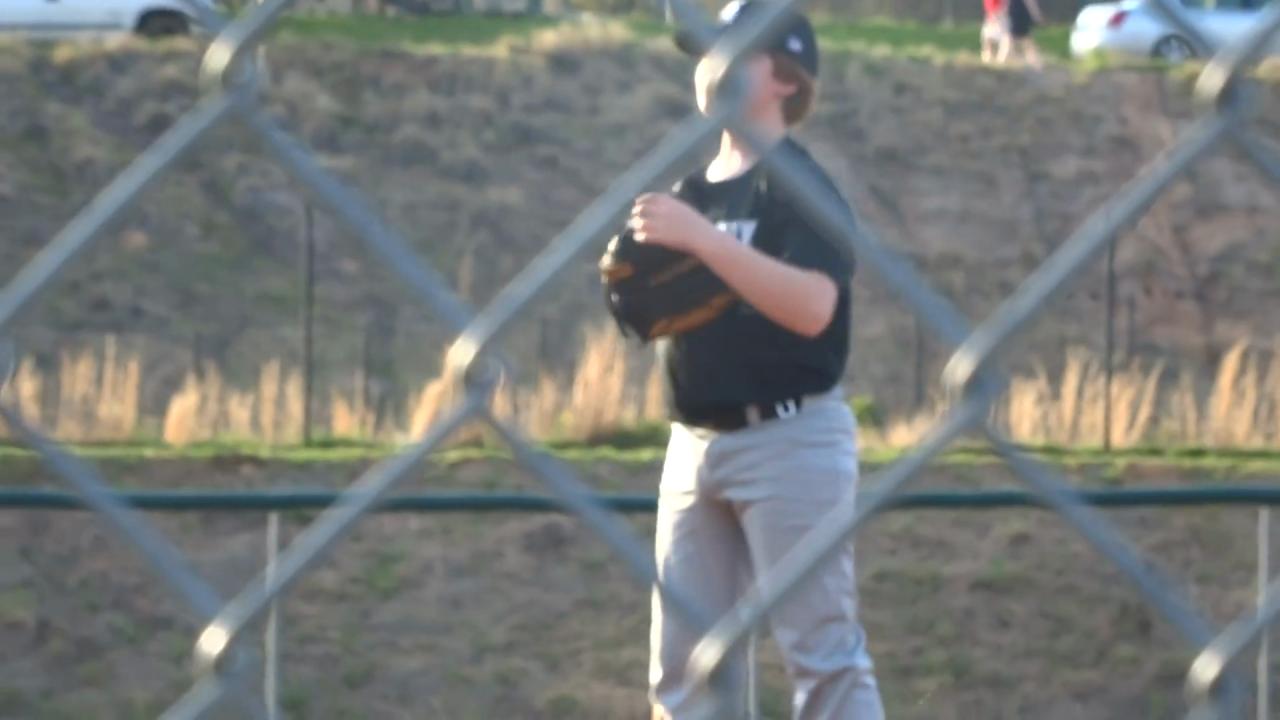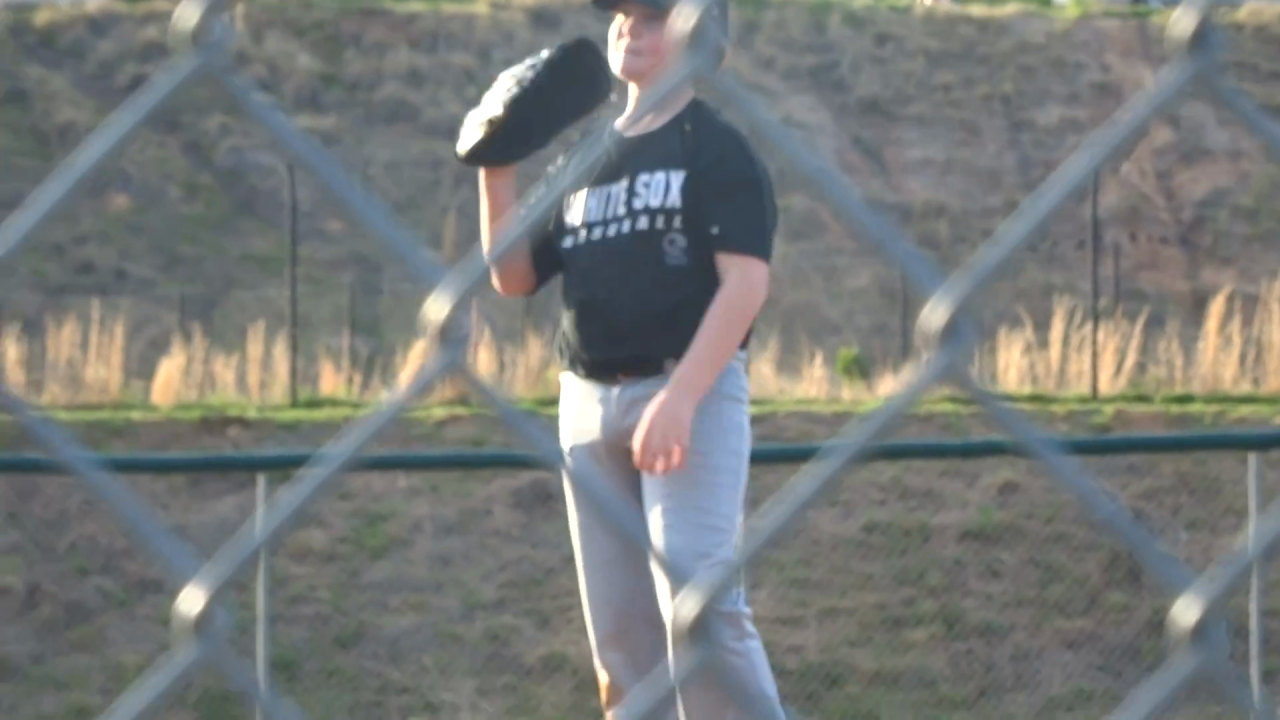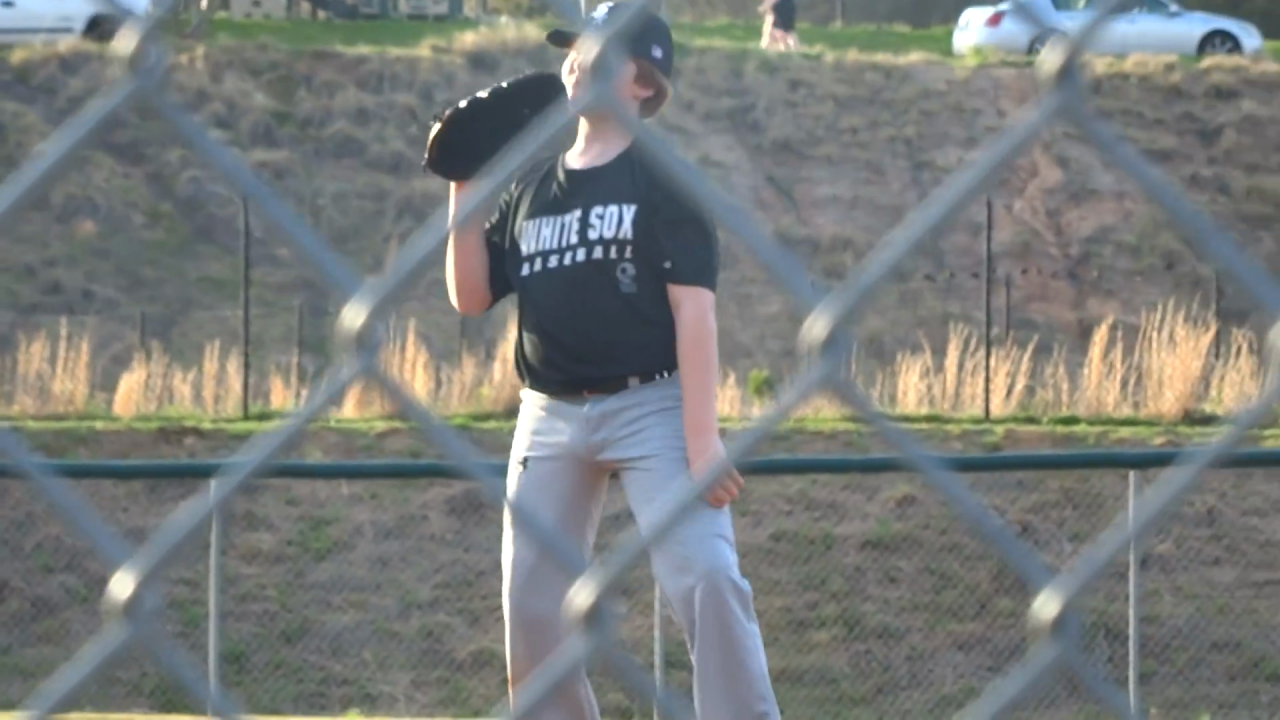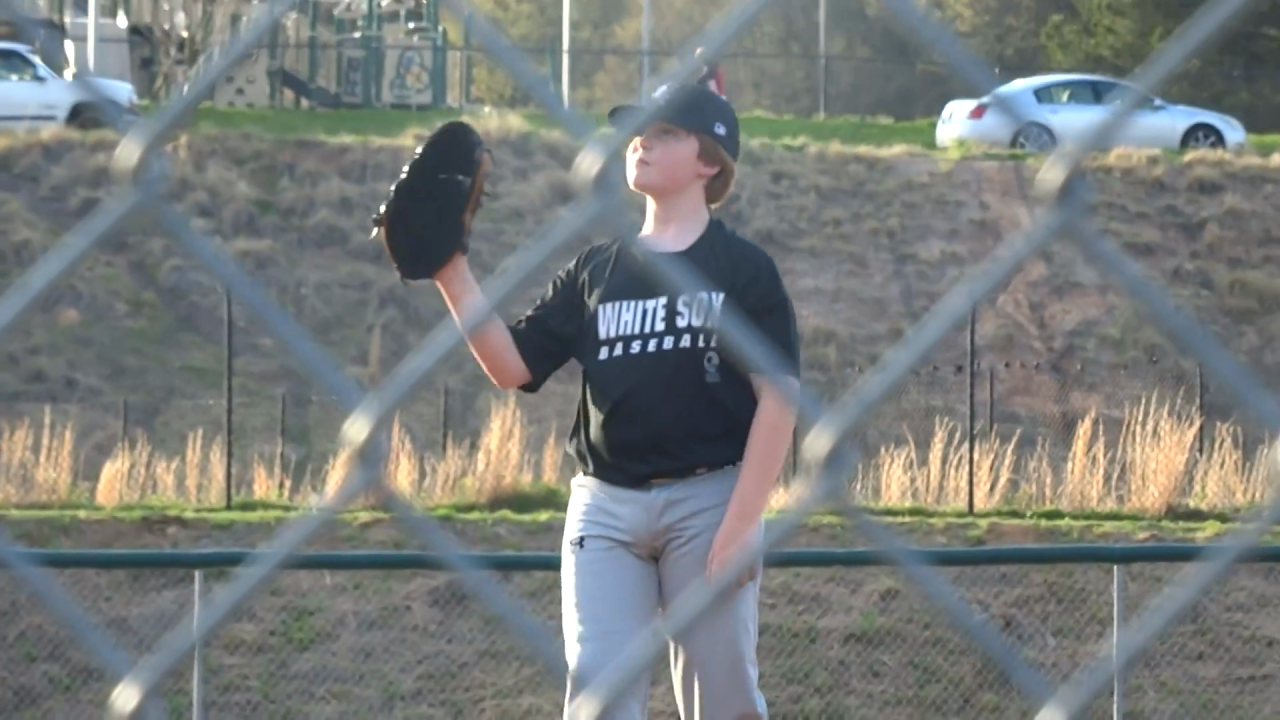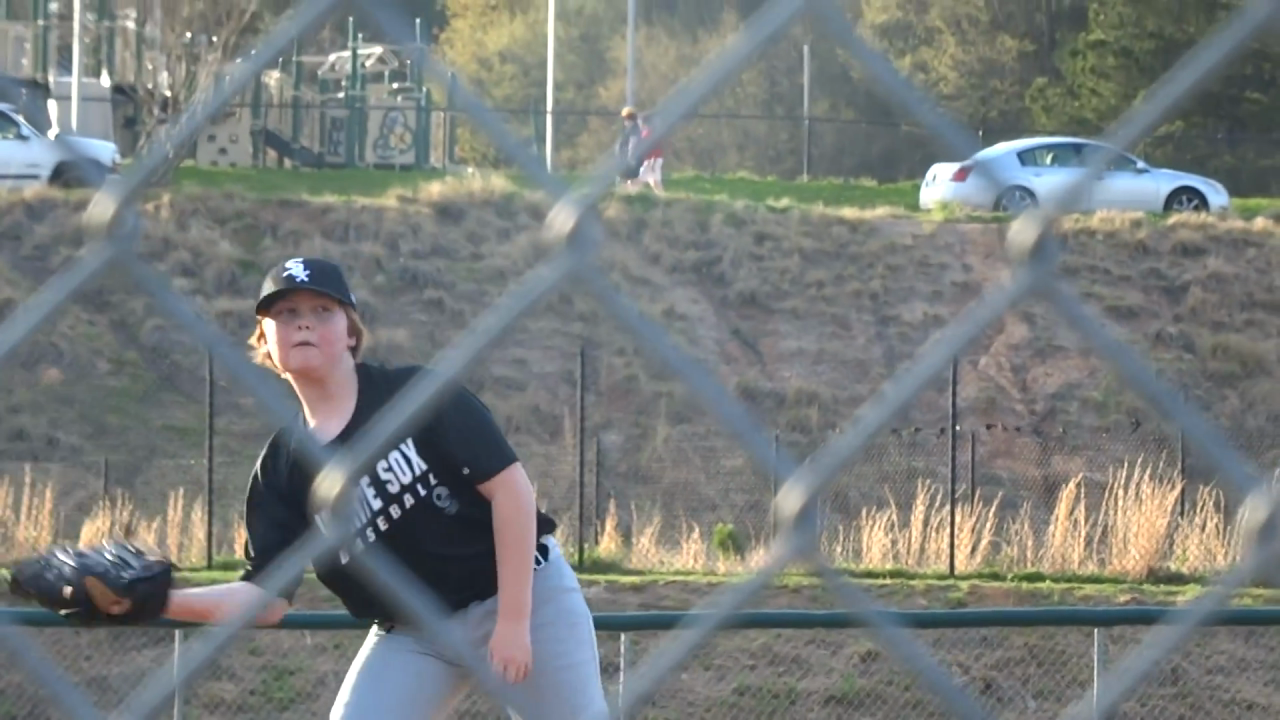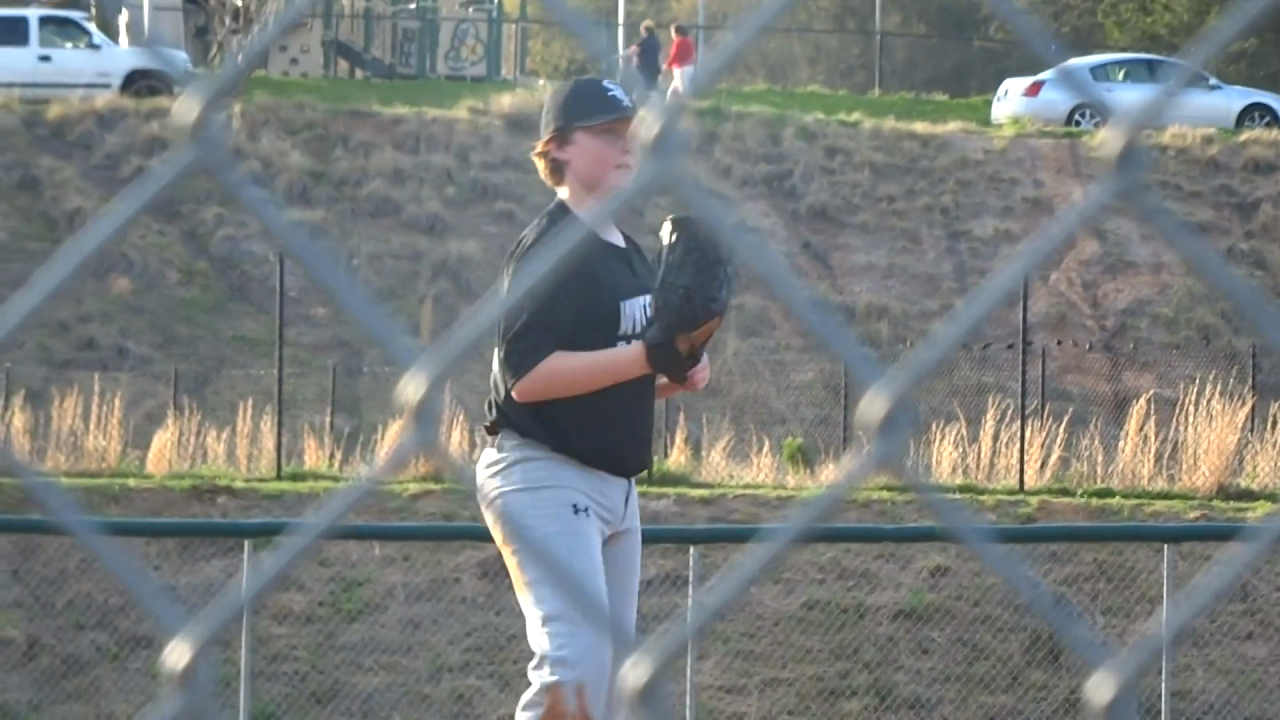
dt=0.7s
person 1, frame 1
left shoulder: (799, 185)
right shoulder: (693, 188)
left elbow: (811, 310)
left wrist: (699, 238)
left hip: (791, 438)
right hip: (694, 444)
left knee: (818, 650)
right knee: (684, 656)
person 1, frame 2
left shoulder: (717, 147)
left elbow: (744, 286)
right elbow: (513, 278)
left wrist: (681, 398)
right wrist: (492, 173)
left hip: (691, 401)
right hip: (590, 404)
left knee: (698, 602)
right knee: (618, 618)
person 1, frame 3
left shoulder: (665, 182)
right shoulder: (530, 186)
left elbow: (695, 311)
right elbow: (471, 296)
left wrist: (702, 434)
right wrist: (465, 190)
left hip: (650, 409)
right hip: (548, 418)
left knee: (707, 581)
right knee: (534, 607)
person 1, frame 4
left shoulder: (744, 268)
right shoulder: (594, 269)
left elbow: (777, 398)
right elbow: (512, 369)
left wrist: (741, 526)
right wrist: (452, 271)
left hip: (707, 498)
right hip: (605, 504)
person 1, frame 5
right shoulder: (281, 466)
left elbow: (511, 490)
right elbow: (267, 597)
left wrist: (513, 621)
right wrist: (166, 600)
left hip: (526, 592)
right hip: (411, 625)
person 1, frame 6
left shoulder: (633, 255)
right shoulder: (549, 246)
right elbow: (527, 377)
left wrist: (682, 368)
right wrist: (648, 359)
left hip: (615, 490)
right hip: (541, 480)
right knee: (576, 663)
